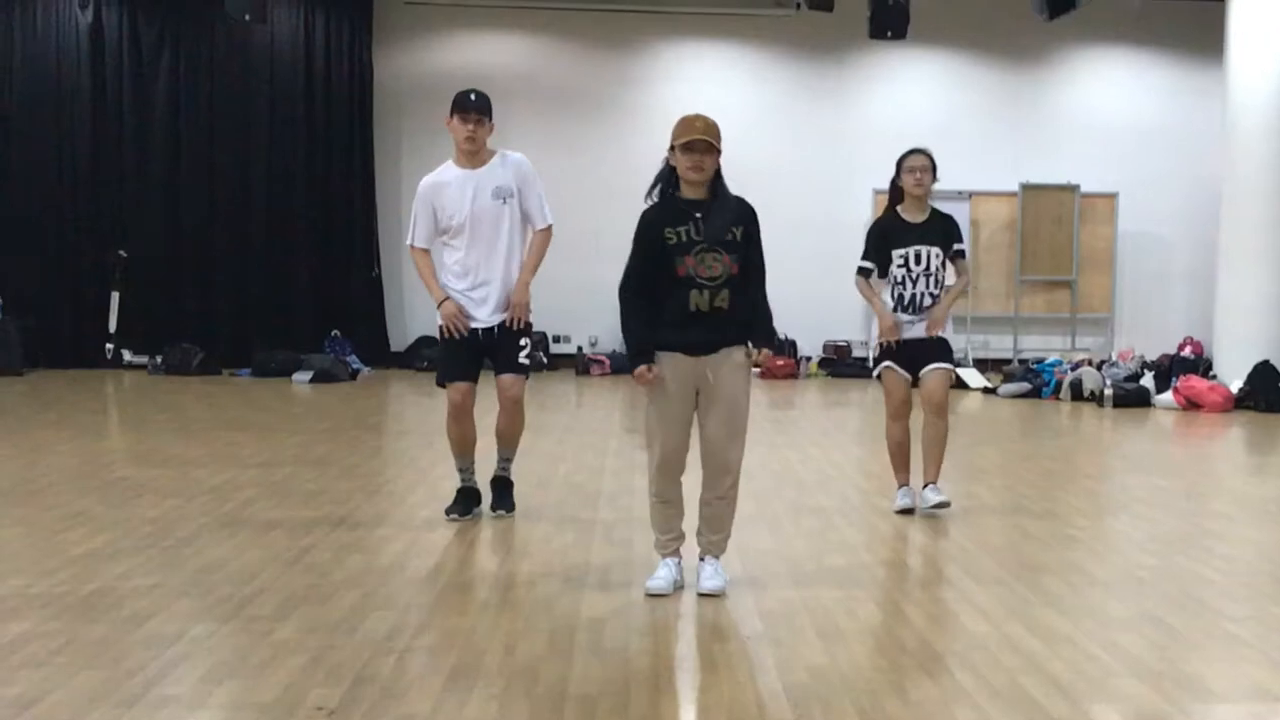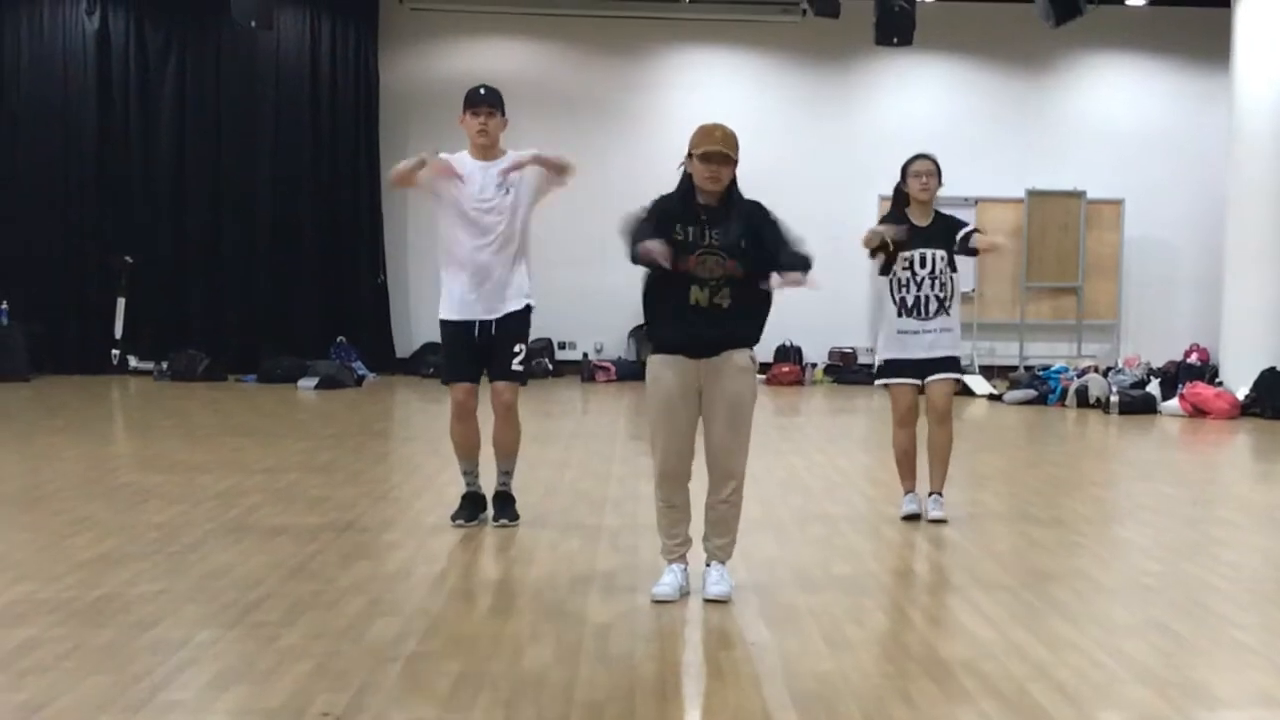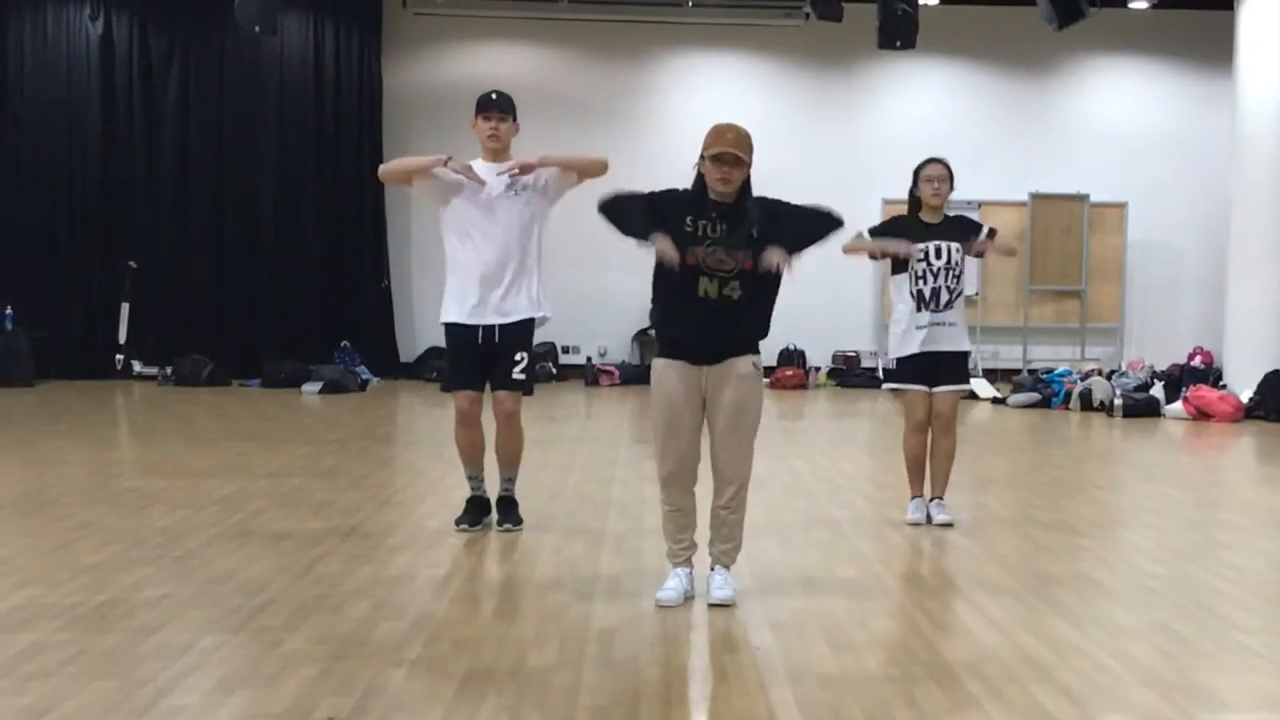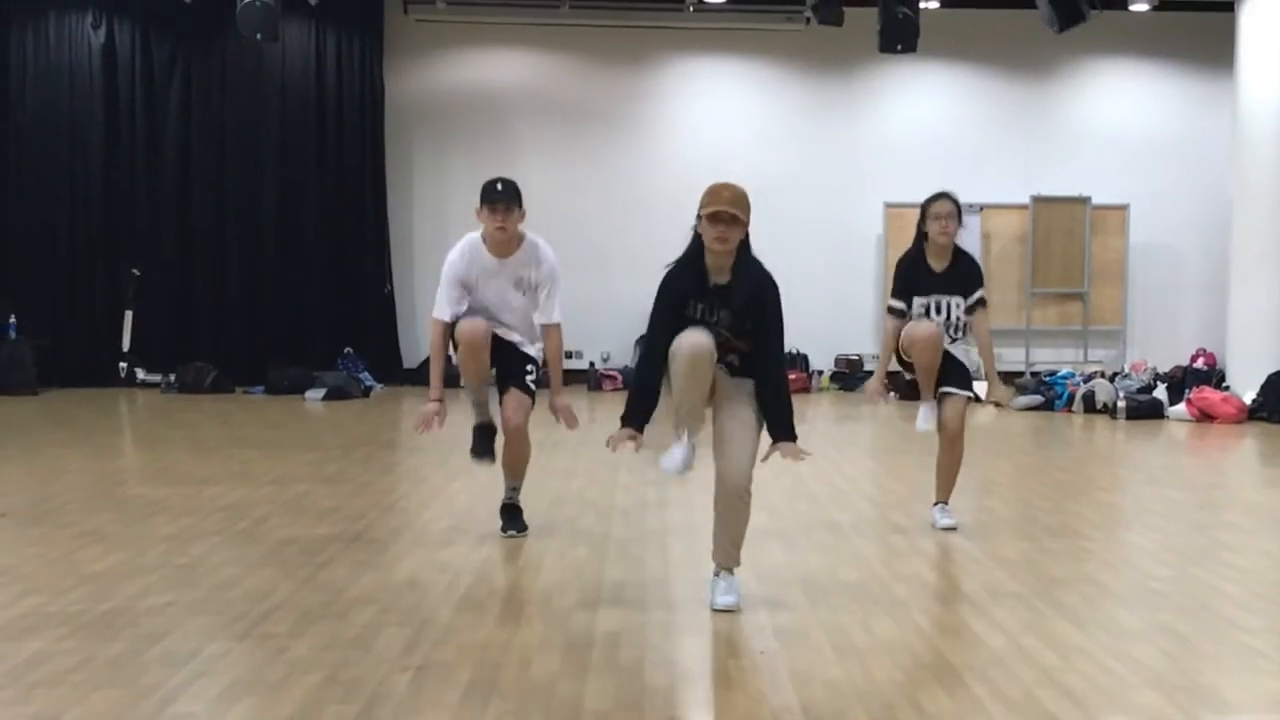
dt=0.3s
person 1, frame 1
left shoulder: (739, 213)
right shoulder: (655, 218)
left elbow: (753, 280)
right elbow: (634, 288)
left wrist: (763, 335)
right wrist: (639, 350)
left hip: (729, 353)
right hip: (667, 353)
left knee: (724, 464)
right knee: (664, 462)
left ankle: (712, 557)
right ankle: (669, 556)
person 1, frame 2
left shoulder: (750, 215)
right shoulder: (669, 209)
left elbow: (784, 254)
right elbow: (641, 234)
left wrist: (792, 270)
right wrist: (647, 245)
left hip: (732, 356)
right hip: (672, 355)
left knee: (728, 468)
right knee: (670, 468)
left ankle: (717, 562)
right ankle: (675, 562)
person 1, frame 3
left shoulder: (764, 214)
right shoulder: (677, 206)
left elbow: (828, 221)
right elbow: (612, 206)
left wrist: (786, 246)
right wrist: (652, 235)
left hip: (738, 361)
right hip: (677, 358)
left knee: (732, 472)
right knee: (673, 471)
left ankle: (721, 567)
right ankle: (680, 566)
person 1, frame 4
left shoulder: (759, 285)
right shoulder: (679, 280)
left elbow: (772, 361)
right elbow: (654, 349)
left wrist: (783, 431)
right wrist: (633, 419)
left hip: (742, 384)
right hip: (692, 371)
left knee: (735, 480)
right knee: (692, 345)
left ankle: (725, 572)
right ankle: (685, 436)
person 2, frame 1
left shoulder: (517, 168)
right shoulder: (433, 186)
left elbow: (543, 228)
right elbow: (419, 250)
left wrist: (524, 282)
right wrist: (441, 298)
left hip: (510, 309)
right hip: (460, 312)
left knee: (512, 395)
right knee: (459, 400)
left ankle: (503, 477)
right ankle: (467, 486)
person 2, frame 2
left shoulder: (524, 168)
right shoulder: (444, 168)
left elbow: (564, 170)
right elbow: (398, 179)
left wrist: (535, 159)
right wrist: (422, 163)
left hip: (510, 304)
right hip: (459, 307)
left knee: (505, 400)
right knee: (461, 401)
left ankle: (504, 491)
right ankle: (472, 492)
person 2, frame 3
left shoulder: (536, 175)
right shoulder: (453, 174)
left elbow: (599, 165)
right elbow: (387, 173)
left wrist: (545, 161)
right wrist: (441, 162)
left hip: (517, 310)
right hip: (464, 311)
left knee: (507, 408)
right knee: (465, 408)
left ankle: (507, 496)
right ankle: (476, 498)
person 2, frame 4
left shoulder: (542, 258)
right shoulder: (462, 257)
left elbow: (550, 327)
right elbow: (440, 324)
left wrist: (558, 392)
right wrist: (435, 395)
left hip: (522, 343)
right hip: (478, 329)
left knee: (516, 421)
right knee: (472, 330)
left ankle: (511, 504)
right ankle: (482, 421)
person 3, frame 1
left shoulder: (945, 225)
right shoulder: (884, 226)
left elbow: (962, 276)
right elbow: (862, 280)
left wrist: (941, 307)
right wrist: (882, 312)
left hip: (933, 328)
right hip: (895, 329)
left knee: (936, 402)
right knee: (898, 407)
left ankle: (931, 483)
right ankle: (903, 487)
person 3, frame 2
left shoulder: (950, 226)
right shoulder: (893, 225)
left elbow: (994, 246)
right elbow: (868, 242)
left wrist: (988, 245)
right wrist: (879, 233)
left hip: (941, 338)
right hip: (899, 338)
left knee: (940, 412)
right knee: (904, 416)
left ankle: (936, 495)
right ankle: (909, 493)
person 3, frame 3
left shoulder: (963, 226)
right shoulder: (901, 225)
left elbow: (1008, 248)
right elbow: (849, 247)
left wrist: (990, 247)
right wrist: (887, 246)
left hip: (950, 341)
right hip: (910, 338)
left knee: (946, 420)
right knee: (918, 422)
left ankle: (937, 500)
right ankle: (915, 498)
person 3, frame 4
left shoulder: (968, 266)
right shoulder: (909, 264)
left elbow: (980, 324)
right elbow: (894, 322)
left wrist: (993, 379)
right wrist: (879, 375)
left hip: (954, 354)
right hip: (915, 347)
left knee: (953, 431)
right knee: (925, 334)
left ankle: (941, 505)
right ankle: (927, 401)
